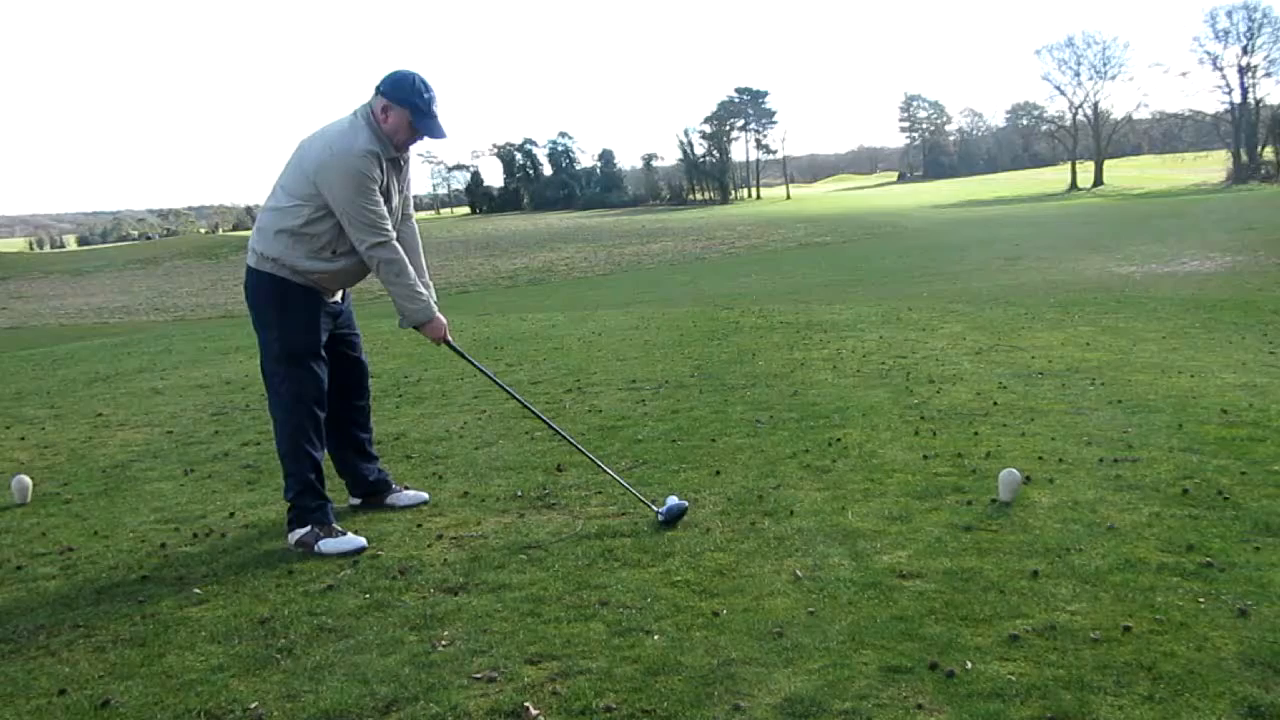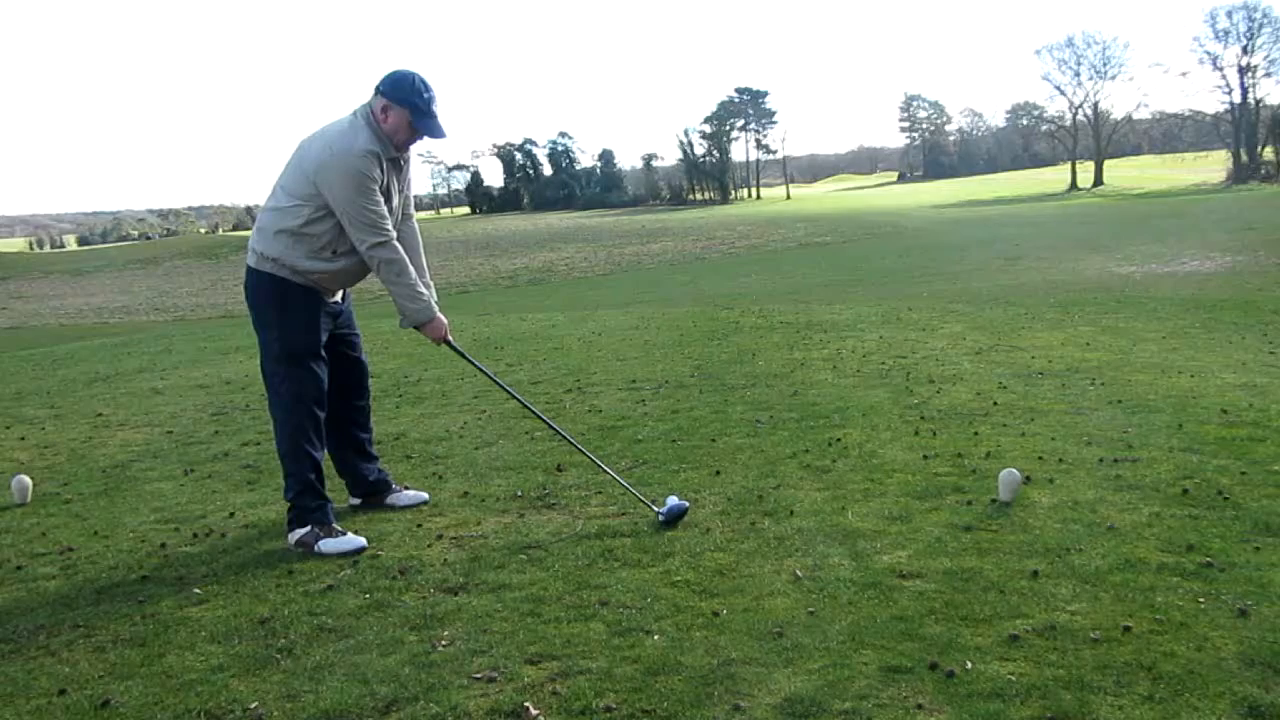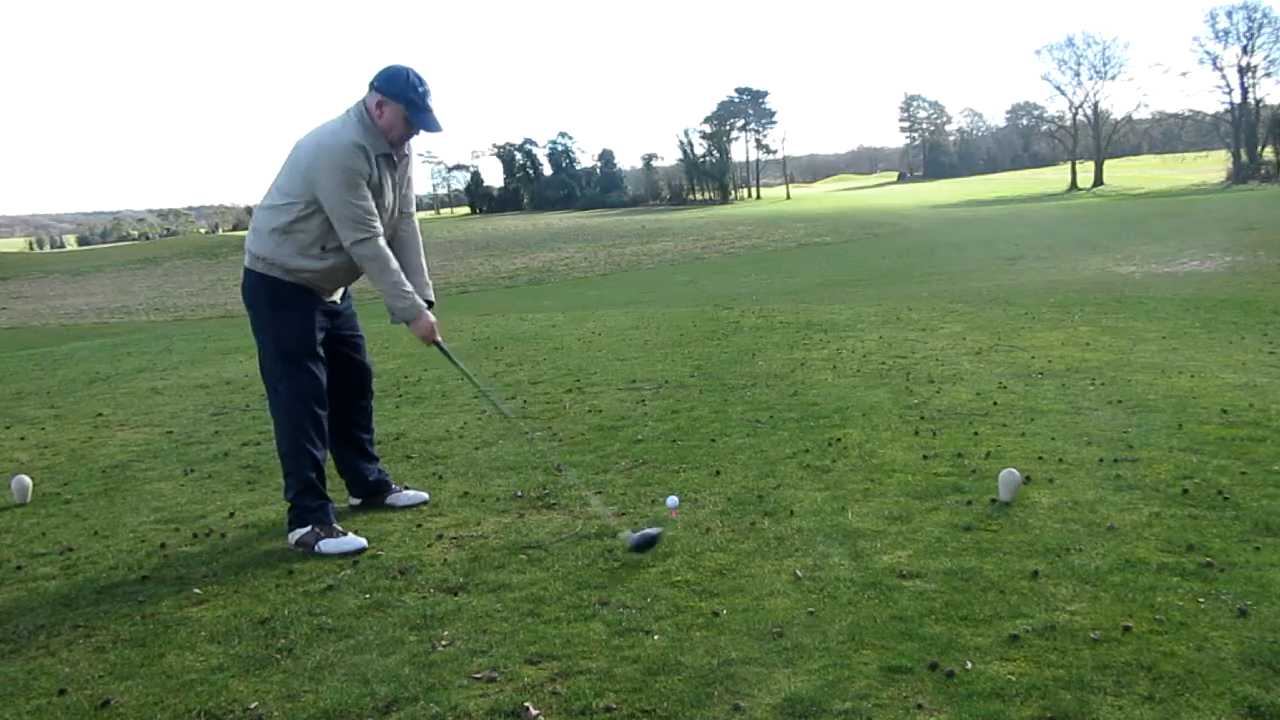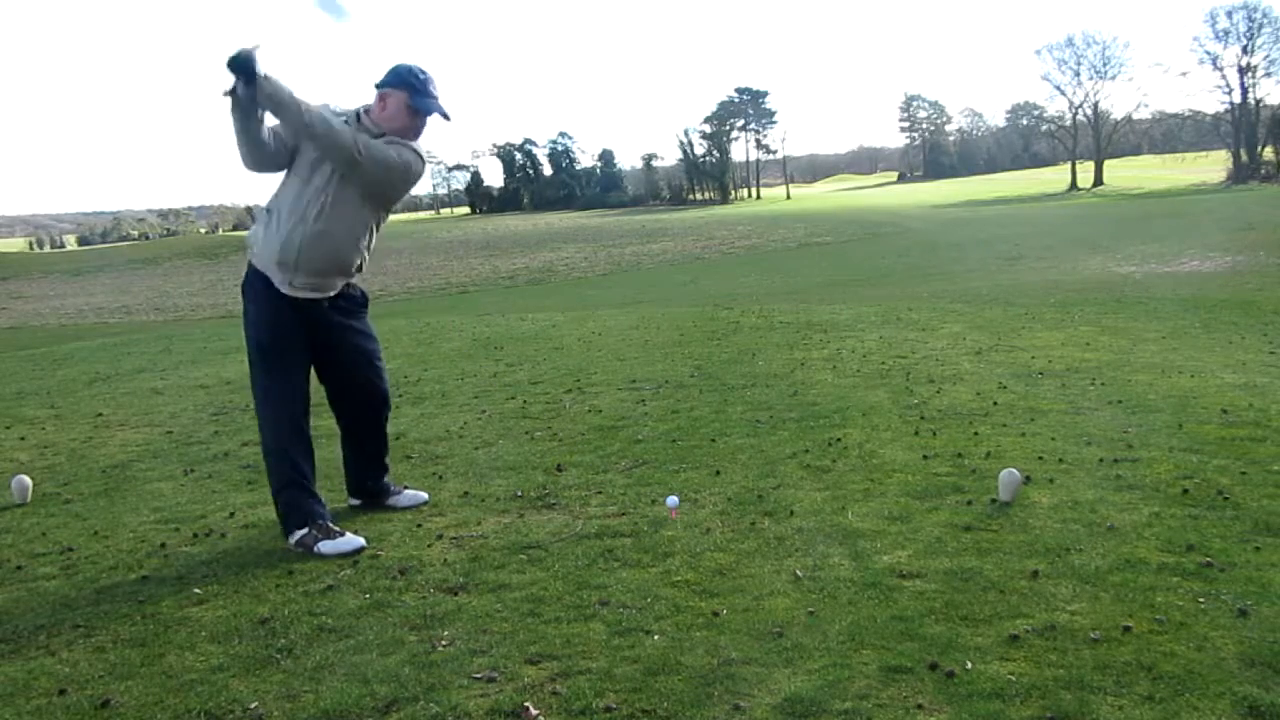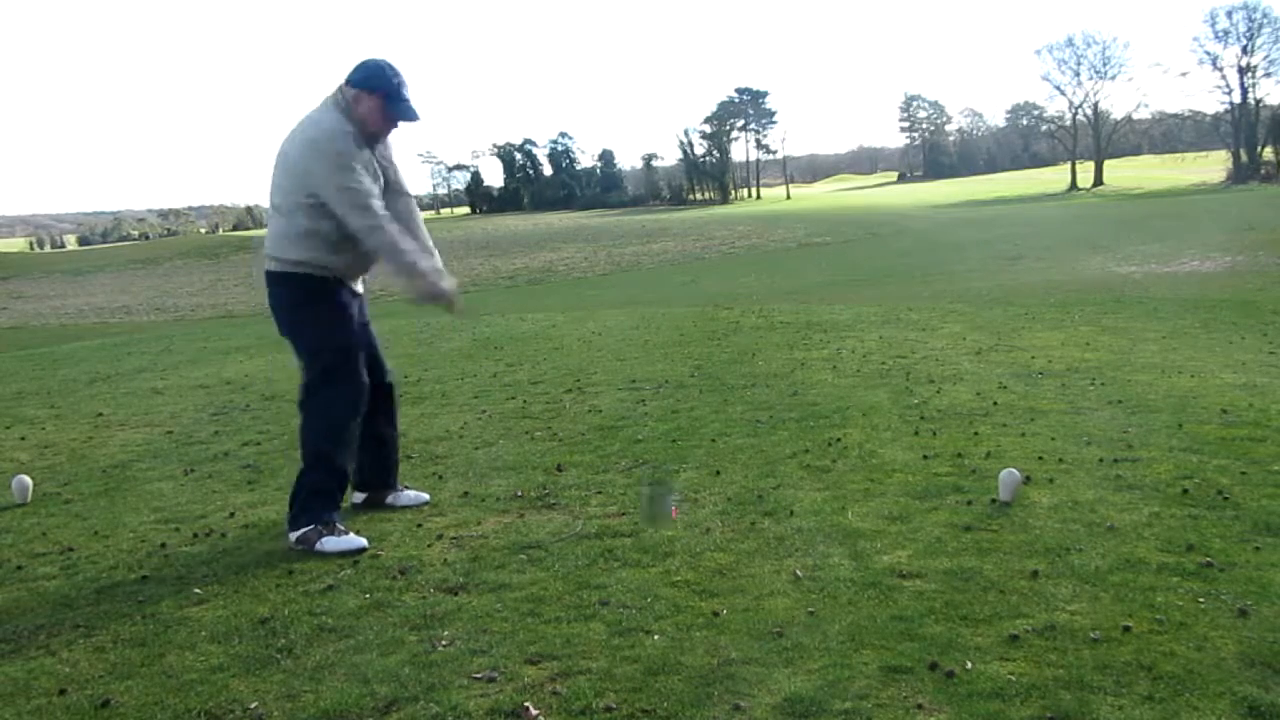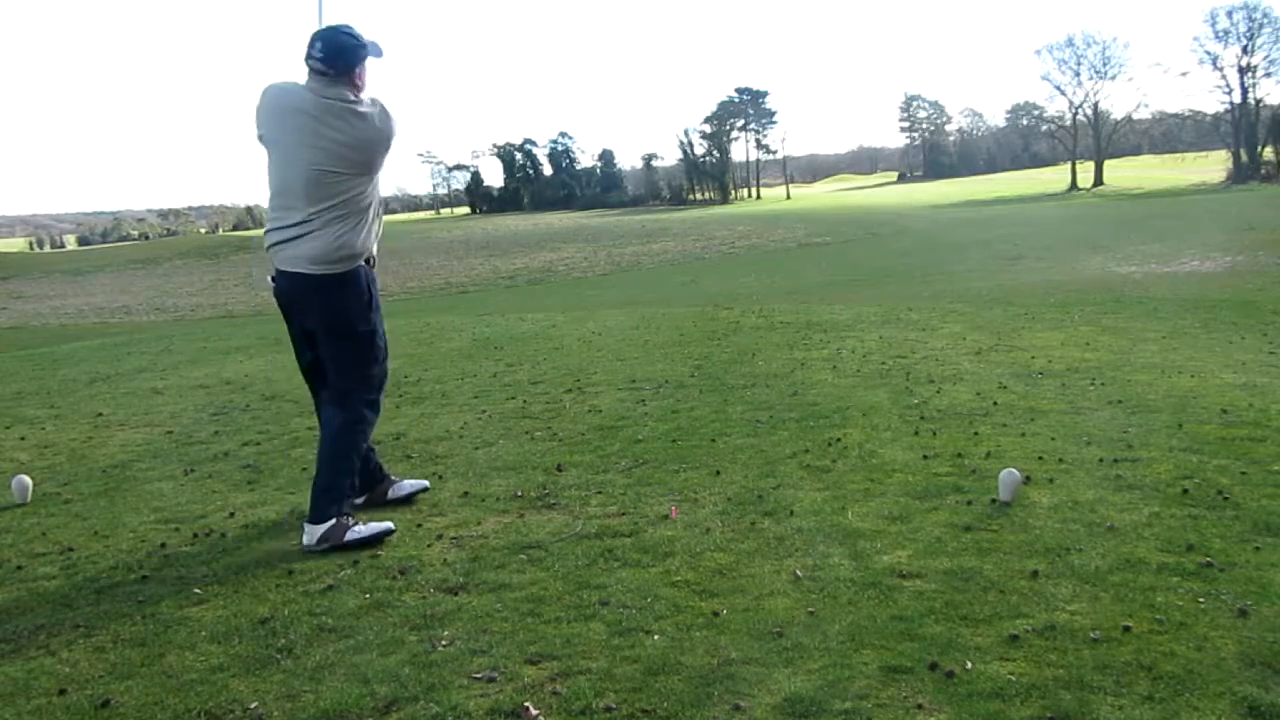
dt=0.4s
person 1, frame 1
left shoulder: (392, 150)
right shoulder: (349, 153)
left elbow: (403, 227)
right elbow: (378, 246)
left wrist: (425, 299)
right wrist: (421, 312)
left hip: (327, 283)
right hip: (284, 283)
left knee: (350, 385)
right knee: (302, 397)
left ankle: (368, 483)
right ankle: (308, 519)
person 1, frame 2
left shoulder: (392, 149)
right shoulder: (349, 154)
left elbow: (404, 228)
right elbow: (379, 246)
left wrist: (426, 299)
right wrist: (422, 313)
left hip: (327, 284)
right hip: (284, 283)
left knee: (350, 386)
right knee: (301, 398)
left ankle: (367, 483)
right ankle: (308, 520)
person 1, frame 3
left shoulder: (395, 151)
right shoulder: (340, 149)
left elbow: (403, 225)
right elbow: (365, 241)
left wrist: (422, 295)
right wrist: (408, 308)
left hip: (327, 284)
right hip: (280, 283)
left knee: (352, 384)
right knee: (301, 398)
left ankle: (368, 483)
right ankle: (307, 519)
person 1, frame 4
left shoulder: (404, 160)
right shoulder: (324, 119)
left elbow: (330, 140)
right elbow: (259, 153)
left wrist: (266, 87)
right wrist: (246, 97)
left hip: (335, 293)
right hip: (272, 284)
left knee: (368, 394)
right knee: (283, 407)
left ankle: (370, 486)
right ankle: (302, 520)
person 1, frame 5
left shoulder: (370, 138)
right shoulder: (326, 138)
left elbow: (399, 203)
right elbow: (372, 223)
left wrist: (431, 266)
right wrist: (427, 280)
left hip: (338, 282)
right hip: (304, 282)
left knee: (374, 385)
right knee: (339, 392)
left ankle: (375, 483)
right ankle: (311, 519)
person 1, frame 6
left shoulder: (276, 101)
right shoulder: (377, 123)
left wrist: (316, 66)
right wrist: (337, 68)
left hip: (288, 273)
right hip: (339, 275)
left knee: (333, 385)
right knee: (354, 390)
left ankle: (368, 481)
right ankle: (327, 517)
